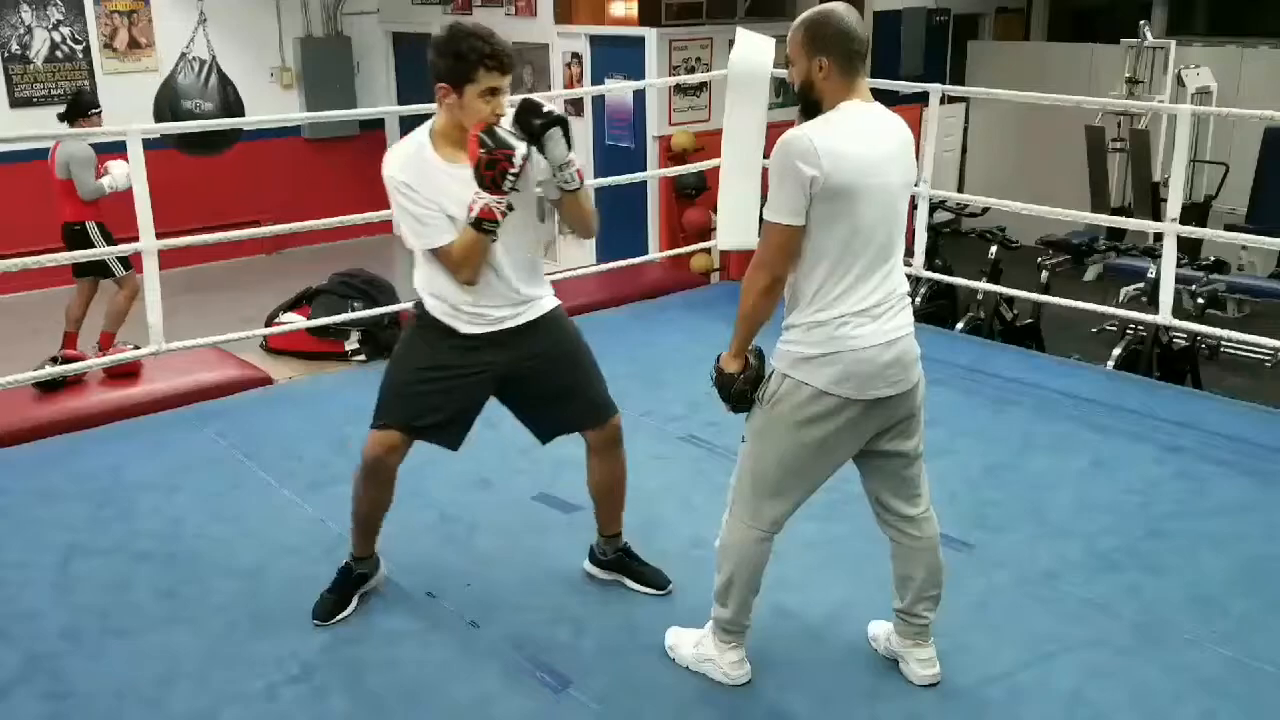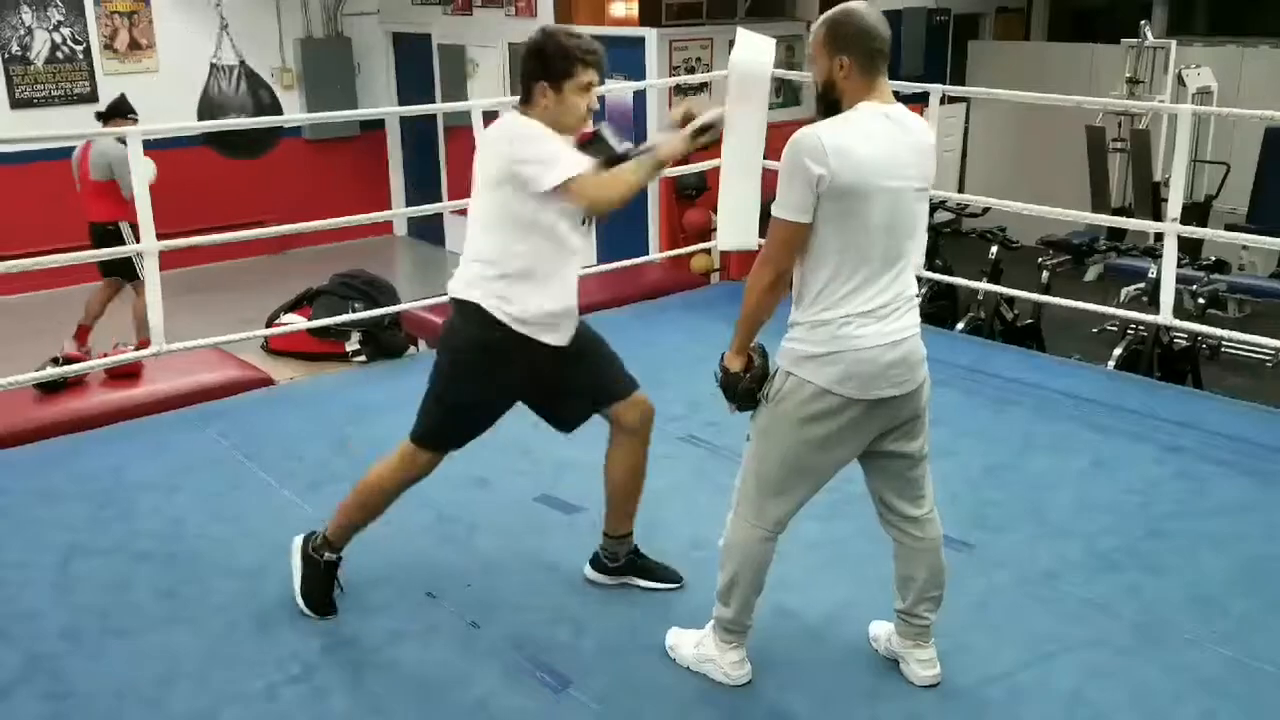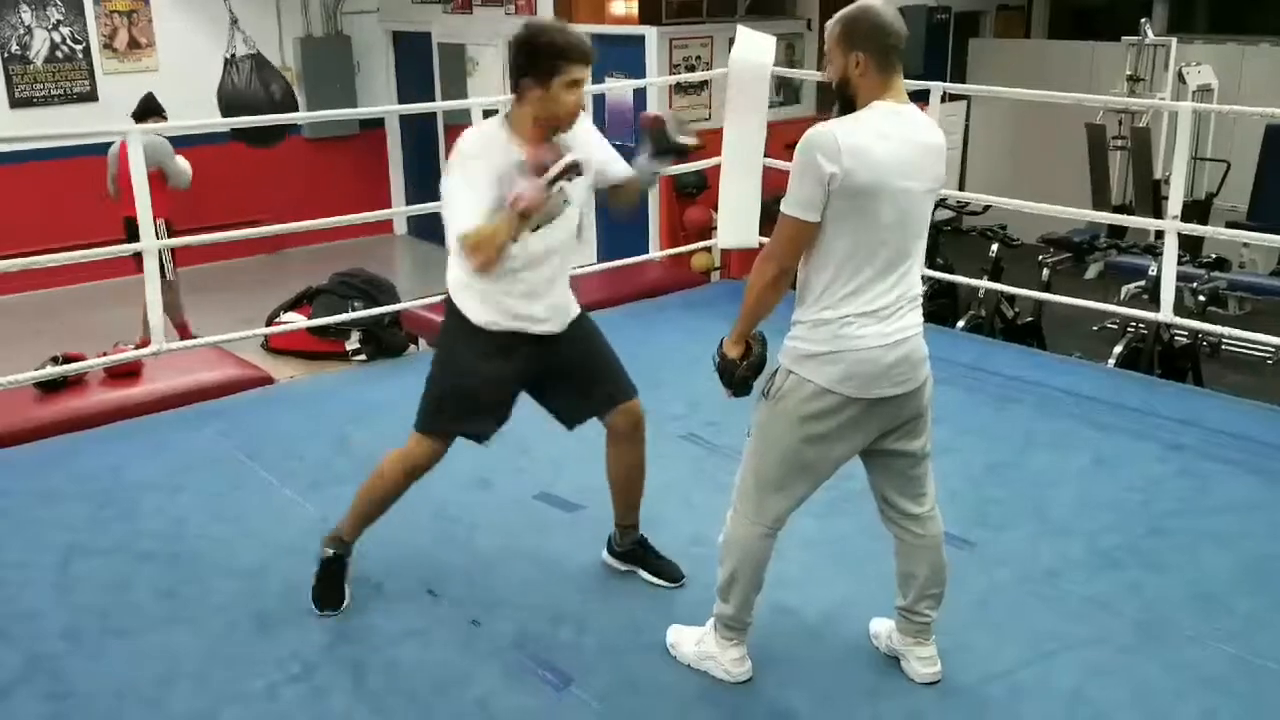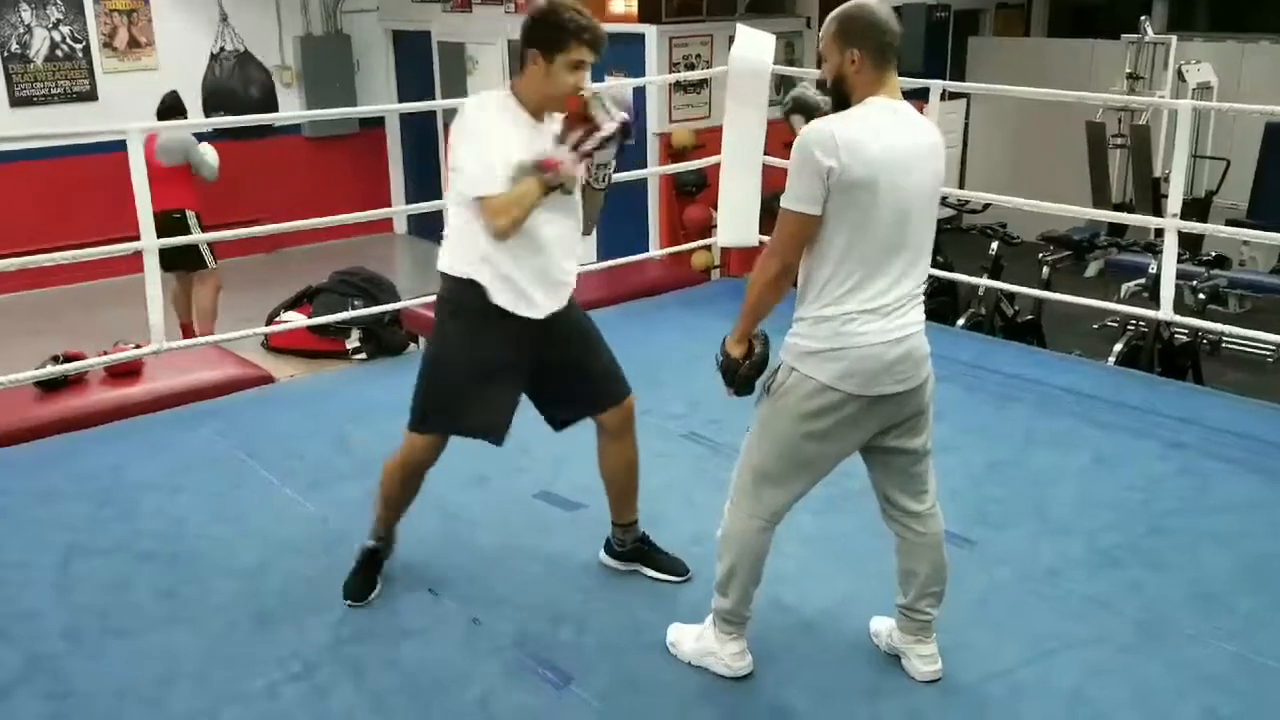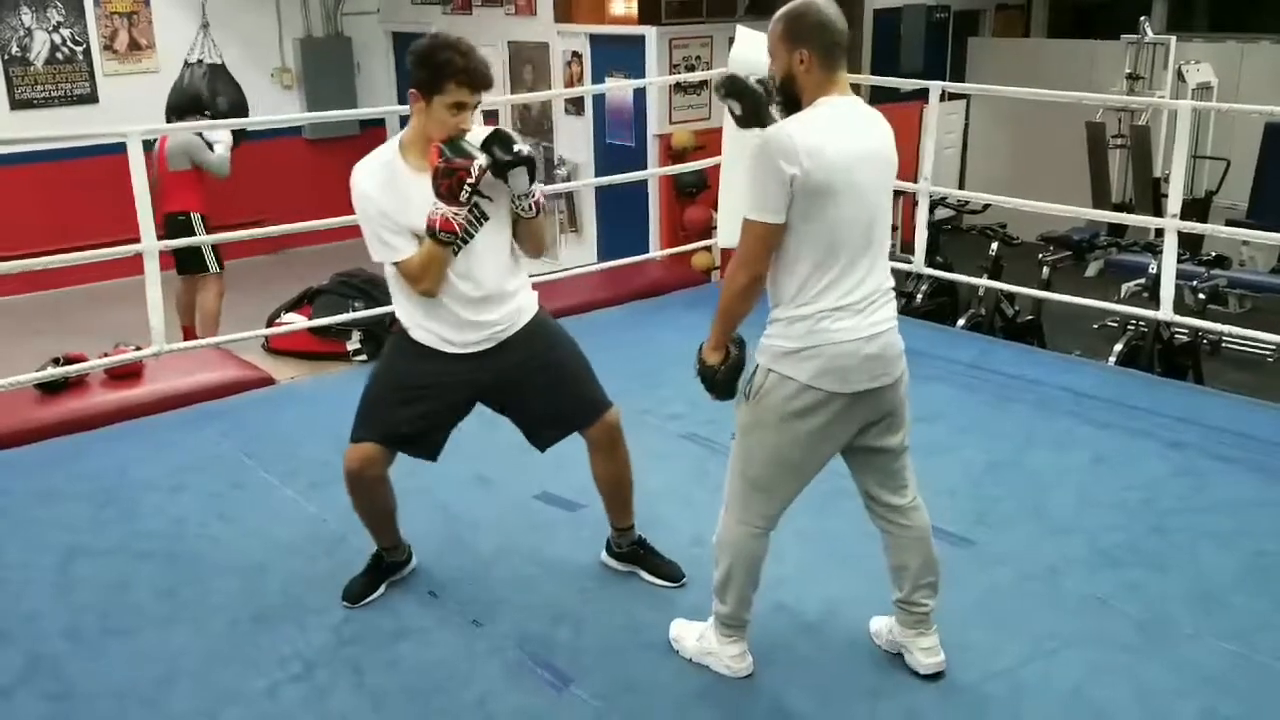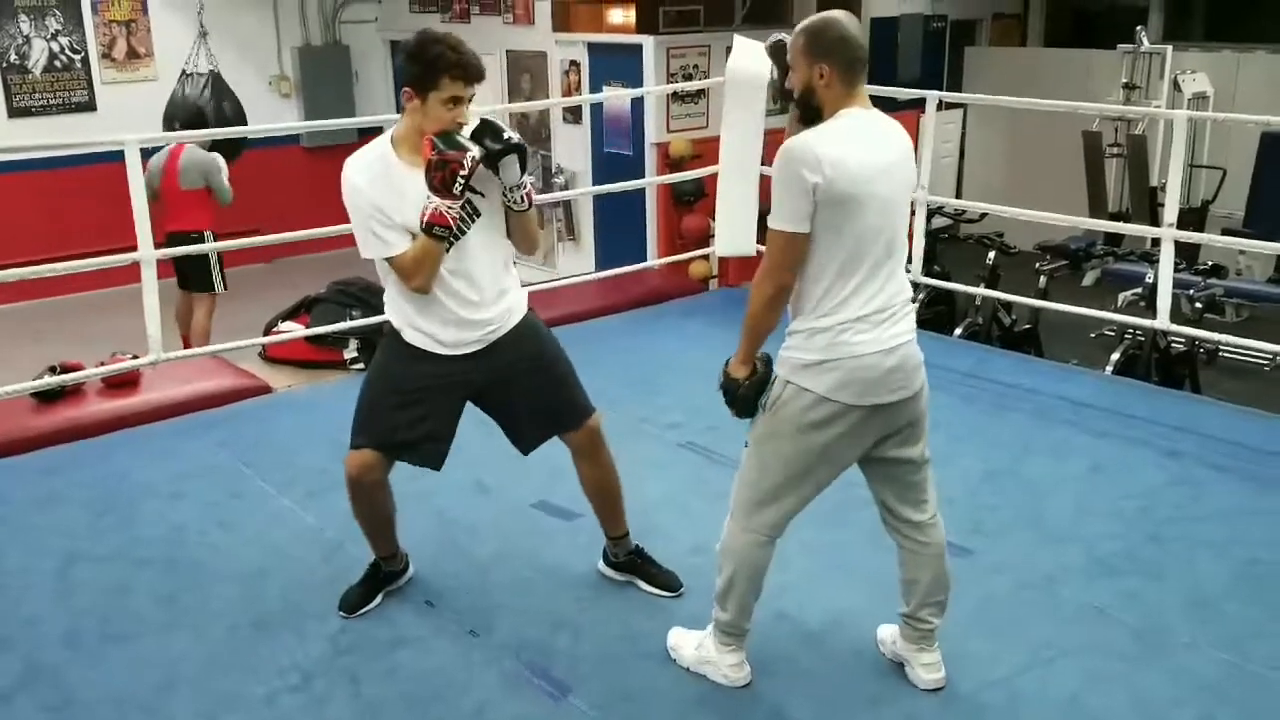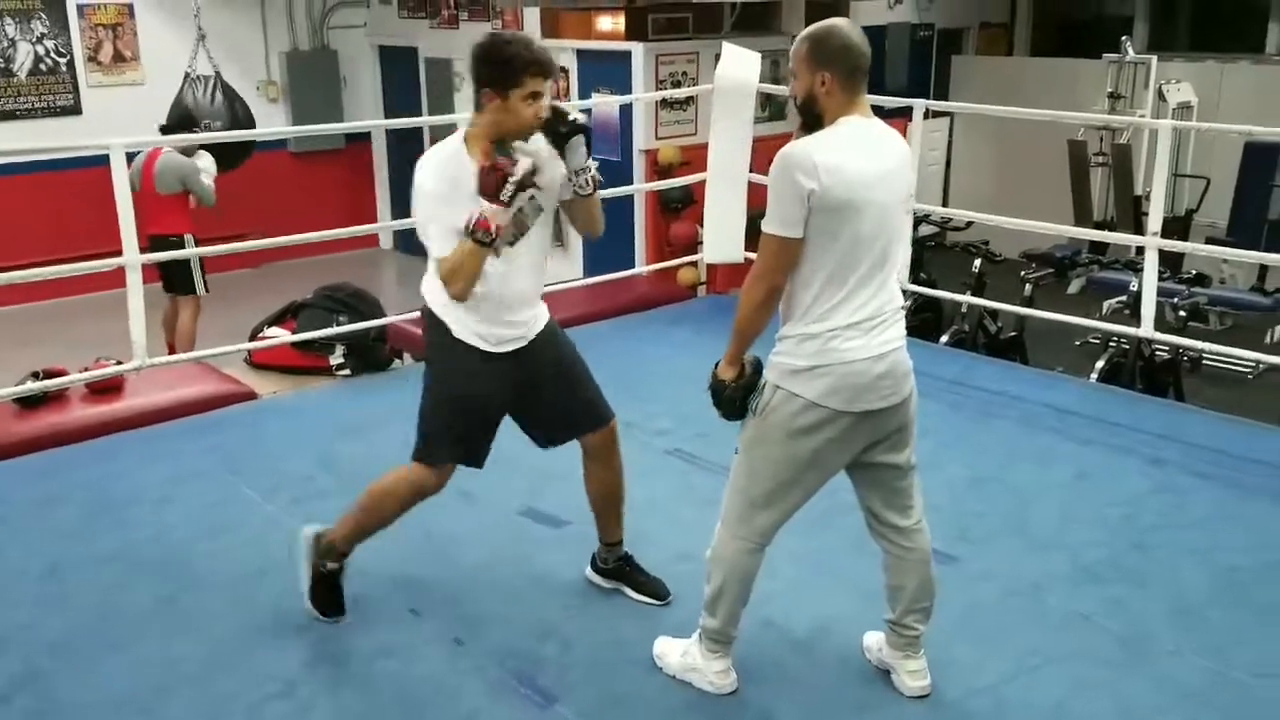
dt=0.4s
person 1, frame 1
left shoulder: (803, 146)
right shoulder: (898, 132)
left elbow: (769, 271)
left wrist: (736, 352)
left hip: (821, 369)
right hip: (896, 358)
left knee: (752, 511)
right knee: (908, 507)
left ankle: (725, 646)
right ankle: (916, 643)
person 1, frame 2
left shoulder: (815, 144)
right shoulder: (921, 136)
left elbow: (773, 267)
left wrist: (739, 348)
left hip: (824, 369)
right hip: (903, 359)
left knee: (757, 511)
right knee: (912, 508)
left ankle: (726, 646)
right ankle: (917, 645)
person 1, frame 3
left shoulder: (829, 143)
right shoulder: (931, 138)
left elbow: (779, 262)
left wrist: (738, 338)
left hip: (827, 367)
right hip: (905, 360)
left knee: (756, 507)
right knee: (913, 506)
left ankle: (726, 643)
right ankle: (917, 641)
person 1, frame 4
left shoulder: (826, 139)
right shoulder: (929, 138)
left elbow: (780, 259)
left wrist: (740, 336)
left hip: (829, 363)
right hip: (906, 357)
left knee: (753, 499)
right knee: (914, 504)
left ankle: (726, 639)
right ankle: (918, 640)
person 1, frame 5
left shoulder: (784, 142)
right shoulder: (877, 126)
left elbow: (751, 264)
left wrist: (718, 342)
right wrist: (765, 121)
left hip: (805, 363)
right hip: (880, 352)
left knee: (748, 508)
right knee: (897, 498)
left ankle: (727, 641)
right ankle: (919, 634)
person 1, frame 6
left shoulder: (805, 153)
right shoulder: (897, 137)
left elbow: (776, 277)
left wrist: (745, 357)
right wrist: (805, 108)
left hip: (824, 375)
right hip: (899, 364)
left knee: (754, 514)
right knee: (914, 512)
left ankle: (725, 649)
right ankle: (922, 648)
person 1, frame 7
left shoulder: (802, 159)
right shoulder: (896, 147)
left elbow: (768, 279)
left wrist: (733, 359)
right wrist: (809, 122)
left hip: (814, 381)
right hip: (889, 372)
left knee: (744, 522)
right knee: (901, 519)
left ankle: (712, 656)
right ankle: (907, 655)
person 2, frame 1
left shoulder: (520, 135)
right shoulder: (406, 164)
left elbow: (585, 228)
right elbow: (464, 270)
left wrist: (559, 157)
right wrist: (491, 195)
left hip: (531, 317)
right hip: (450, 327)
left knee: (605, 430)
right knee: (380, 449)
left ankle: (609, 551)
right ankle: (360, 564)
person 2, frame 2
left shoulder: (549, 142)
right shoulder: (518, 136)
left elbow: (584, 210)
right elbow: (599, 196)
left wrist: (626, 161)
right wrist: (663, 153)
left hip: (549, 323)
right hip: (490, 326)
left knee: (636, 415)
right knee: (420, 456)
left ankle: (615, 552)
right ankle: (322, 551)
person 2, frame 3
left shoulder: (578, 133)
right shoulder: (476, 149)
left elbow: (623, 197)
right elbow: (482, 258)
left wrist: (653, 165)
right wrist: (533, 191)
left hip: (553, 318)
right hip: (480, 324)
left knee: (628, 419)
right knee: (424, 449)
left ankle: (626, 542)
right ankle: (336, 550)
person 2, frame 4
left shoulder: (560, 127)
right shoulder: (484, 117)
left elbow: (573, 221)
right elbow: (501, 221)
left wrist: (597, 164)
right wrist: (554, 167)
left hip: (548, 304)
right hip: (480, 304)
left knee: (619, 412)
right knee: (423, 445)
left ankle: (625, 541)
right ankle: (379, 542)
person 2, frame 5
left shoulder: (489, 148)
right shoulder: (373, 177)
left elbow: (536, 248)
right elbow: (424, 283)
left wrist: (522, 187)
right wrist: (451, 208)
left hip: (516, 327)
right hip: (430, 345)
left knee: (605, 426)
right knee: (361, 462)
left ankle: (625, 544)
right ankle: (393, 554)
person 2, frame 6
left shoulder: (479, 146)
right shoulder: (365, 172)
left elbow: (528, 245)
right elbow: (415, 277)
left wrist: (513, 177)
right wrist: (444, 201)
left hip: (506, 328)
right hip: (422, 346)
left knee: (586, 432)
right knee: (362, 468)
left ankle: (621, 551)
right ankle: (389, 564)
person 2, frame 7
left shoulder: (542, 145)
right shoulder: (441, 168)
left elbow: (592, 229)
right elbow: (457, 285)
left wrist: (578, 160)
right wrist: (495, 209)
left hip: (528, 329)
right hip: (462, 337)
left knee: (602, 435)
right knee: (430, 474)
left ankle: (610, 558)
right ankle: (329, 552)
person 3, frame 1
left shoulder: (61, 147)
right shoulder: (79, 150)
right elbow: (87, 192)
left wrist: (102, 173)
right wrist: (114, 181)
left hip: (73, 226)
right hip: (86, 227)
left knee: (85, 288)
right knee: (129, 285)
left ankle: (68, 349)
right ankle: (105, 347)
person 3, frame 2
left shoulder: (82, 149)
right shoulder: (115, 150)
right elbow: (130, 193)
left hip: (98, 226)
right hip: (117, 227)
left knee: (111, 284)
right knee: (144, 289)
left ankle: (78, 340)
right ankle: (144, 348)
person 3, frame 3
left shoulder: (116, 148)
right shoulder: (157, 143)
left elbow: (113, 191)
right elbow: (182, 183)
right wrist: (183, 170)
left hip: (131, 223)
right hip: (153, 223)
left knee: (168, 281)
right knee: (161, 286)
left ankle: (184, 335)
right ankle: (145, 344)
person 3, frame 4
left shoulder: (143, 143)
right shoulder: (182, 138)
left elbow: (150, 181)
right elbow: (209, 175)
right wrist: (210, 161)
left hip: (157, 219)
right hip: (181, 217)
left knee: (184, 279)
right knee: (209, 280)
left ankle: (188, 335)
person 3, frame 5
left shoulder: (162, 143)
right shoulder: (188, 140)
right elbow: (221, 169)
right wrist: (222, 145)
left hip: (171, 219)
right hip: (189, 218)
left knee: (188, 281)
right knee: (213, 284)
left ankle: (189, 338)
person 3, frame 6
left shoulder: (157, 160)
right shoulder: (203, 159)
left elbow: (148, 196)
right elbow: (226, 199)
right wrist: (221, 177)
left hip: (172, 236)
right hip: (198, 235)
left knee: (187, 293)
right knee: (204, 302)
left ankle: (188, 348)
person 3, frame 7
left shoulder: (141, 160)
right shoulder: (182, 164)
left elbow: (134, 188)
right elbow: (209, 200)
right wrist: (205, 175)
left hip: (156, 240)
right hip: (178, 240)
left knee: (174, 299)
right knee: (189, 306)
left ankle: (173, 355)
